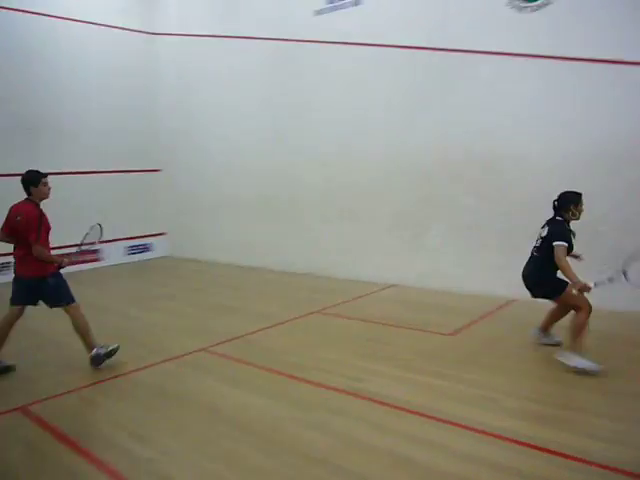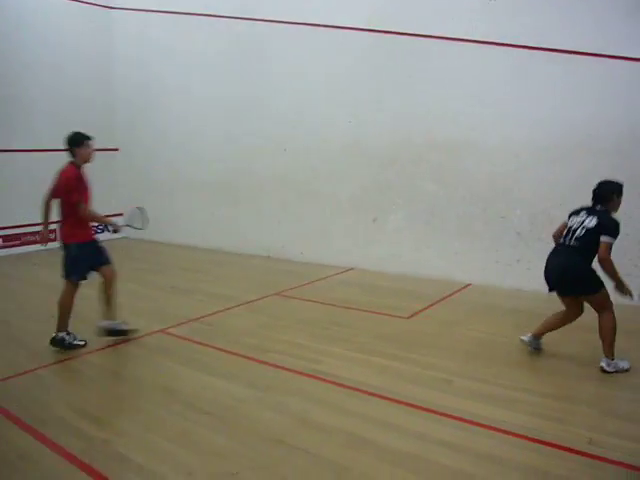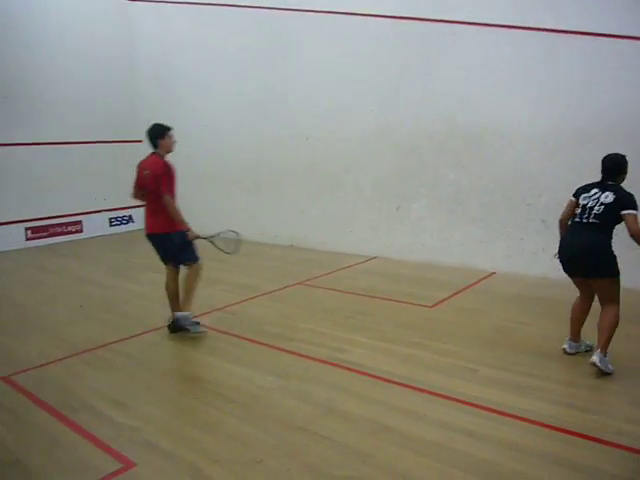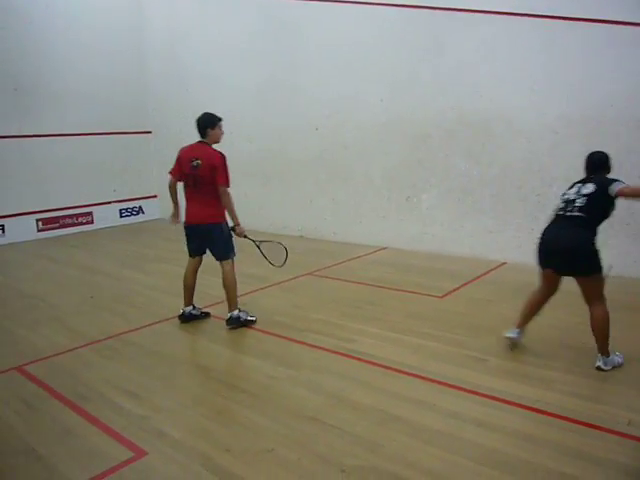
dt=0.4s
person 1, frame 1
right shoulder: (36, 214)
right elbow: (38, 250)
right wrist: (59, 261)
left hip: (23, 272)
right hip: (42, 271)
right knee: (73, 308)
right ankle: (95, 351)
person 1, frame 2
left shoulder: (67, 172)
right shoulder: (74, 174)
left elbow: (48, 199)
right elbow: (83, 211)
left wrist: (45, 226)
right wrist: (109, 222)
left hip: (84, 237)
right hip: (76, 238)
left knee: (109, 273)
right knee: (72, 285)
left ankle: (109, 322)
right ankle: (61, 334)
person 1, frame 3
left shoulder: (143, 165)
right shoulder: (164, 166)
left elbow: (138, 194)
right elbow: (169, 202)
right wrist: (186, 229)
left hip: (152, 228)
right hip: (169, 228)
left knee: (172, 269)
right knee: (194, 266)
left ankle: (177, 317)
right ankle: (183, 314)
person 1, frame 4
left shoulder: (184, 153)
right shoulder: (217, 157)
left elbow: (172, 183)
right elbow: (223, 193)
left wrist: (175, 208)
right wrist: (237, 223)
left hip: (192, 219)
right hip: (214, 220)
left knee: (193, 261)
right knee: (227, 264)
left ankle: (188, 309)
right ankle: (234, 313)
person 2, frame 1
left shoulder: (553, 223)
right shoulder: (561, 230)
right elbow: (560, 260)
left wrist: (568, 252)
right wrist: (577, 282)
left hip: (532, 272)
right hip: (540, 277)
left knee: (566, 304)
right knee: (584, 307)
left ankle: (542, 333)
right ankle: (571, 354)
person 2, frame 2
left shoulder: (579, 213)
right shoulder: (610, 223)
left elbow: (556, 235)
right elbow: (603, 258)
right wrist: (620, 284)
left hip: (553, 264)
right hip: (576, 268)
left knee: (573, 310)
right knee: (606, 310)
left ankle: (533, 337)
right ankle: (609, 360)
person 2, frame 3
left shoulder: (584, 189)
left elbow: (563, 219)
left hip: (568, 245)
right hip: (596, 248)
left knee: (585, 294)
right knee: (610, 303)
left ankle: (573, 342)
right ankle: (600, 355)
person 2, frame 4
left shoulder: (576, 187)
right shoulder: (606, 185)
left hip: (550, 239)
right hip: (578, 245)
left knee: (546, 289)
right knee: (596, 302)
left ankle: (516, 332)
right ankle: (605, 357)
